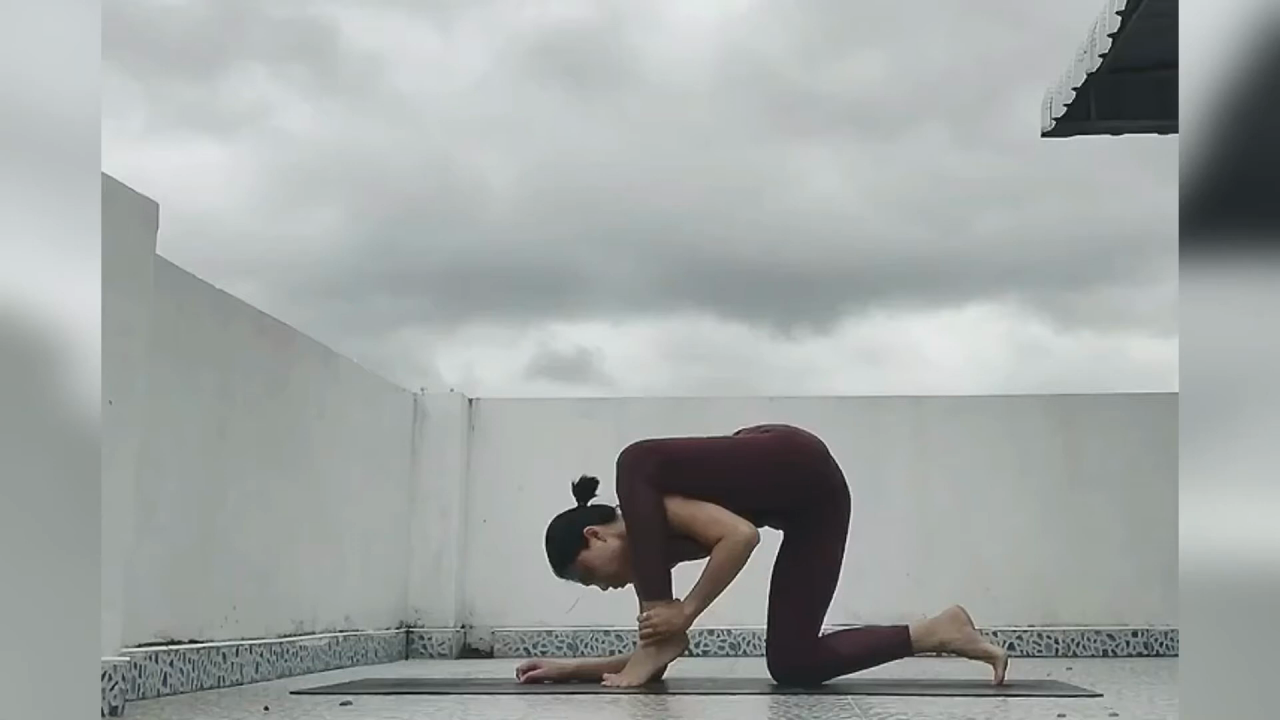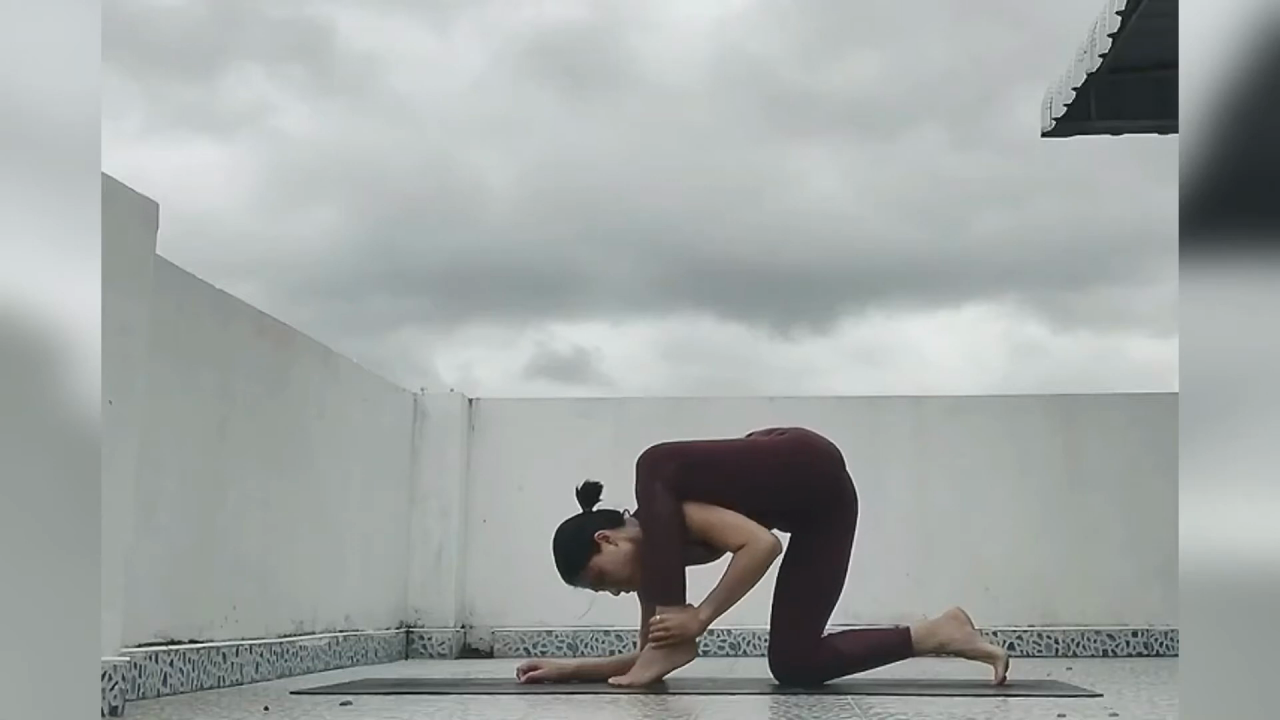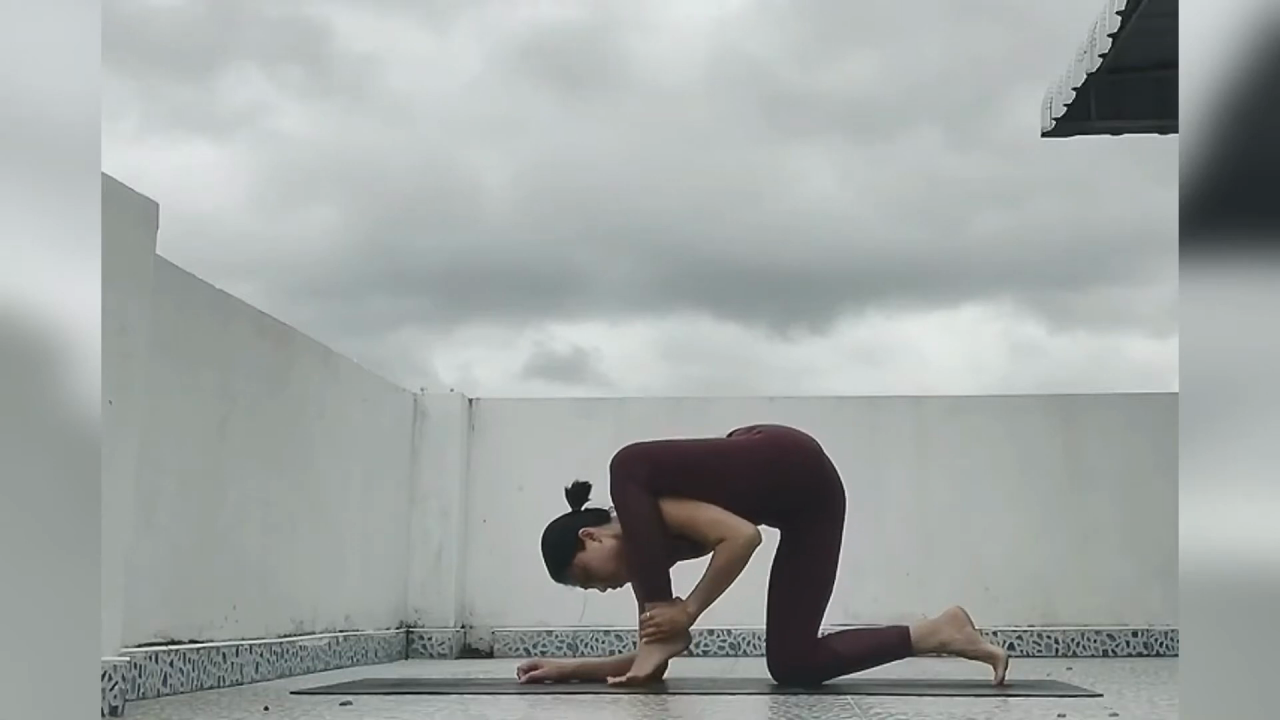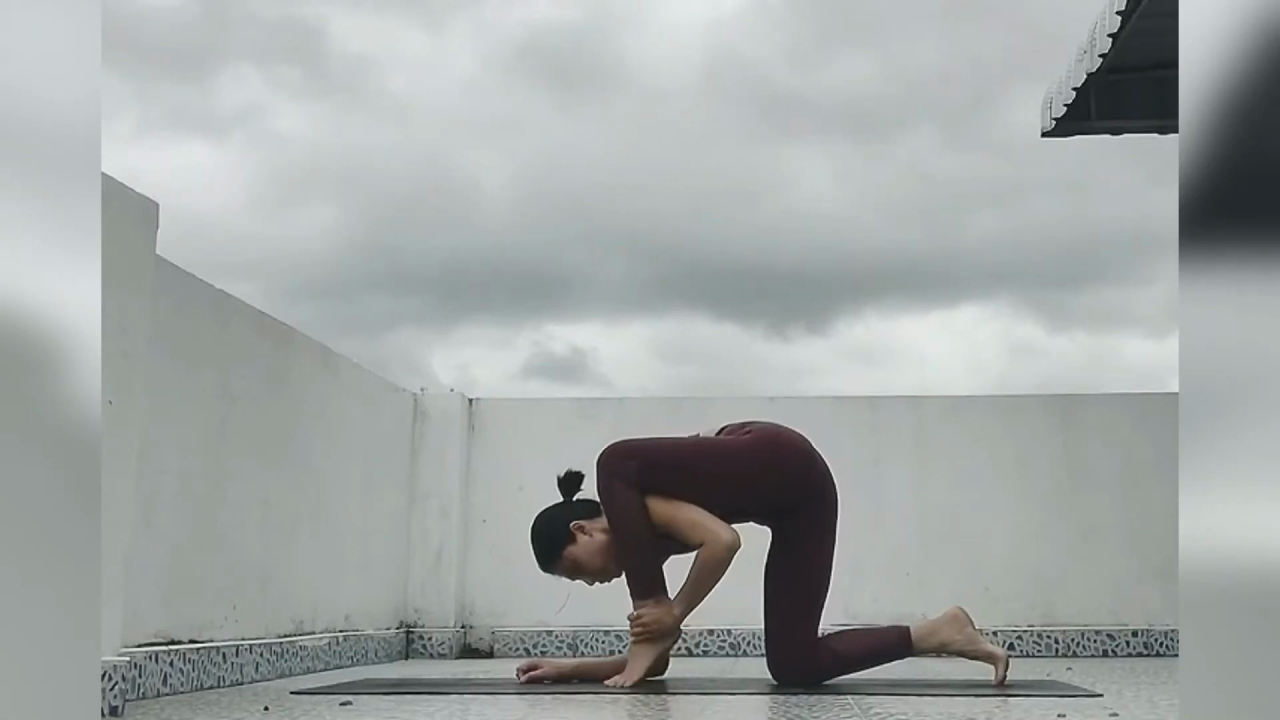
dt=0.5s
person 1, frame 1
left shoulder: (648, 501)
right shoulder: (652, 547)
left elbow: (742, 535)
right elbow: (652, 666)
left wrist: (684, 613)
right wrist: (568, 668)
left hip: (804, 469)
right hip: (813, 503)
left knee: (636, 463)
right knee: (793, 665)
right ankle: (941, 632)
person 1, frame 2
left shoulder: (660, 500)
right shoulder: (651, 556)
left elbow: (762, 545)
right elbow: (650, 659)
left wrist: (698, 618)
right wrist: (569, 668)
left hip: (813, 470)
right hip: (820, 507)
left knee: (657, 466)
right knee: (794, 664)
left ankle: (674, 640)
right ankle: (942, 634)
person 1, frame 3
left shoulder: (639, 496)
right shoulder: (647, 550)
left elbow: (742, 536)
right elbow: (651, 666)
left wrist: (686, 612)
right wrist: (568, 668)
left hip: (797, 467)
right hip: (809, 500)
left knee: (628, 465)
right knee: (793, 665)
right ankle: (942, 633)
person 1, frame 4
left shoulder: (627, 491)
right shoulder: (640, 545)
left elbow: (723, 541)
right elbow: (656, 662)
left wrist: (673, 614)
right wrist: (569, 668)
left hip: (786, 463)
right hip: (803, 495)
left knee: (615, 463)
right knee: (794, 665)
right ankle: (943, 633)
